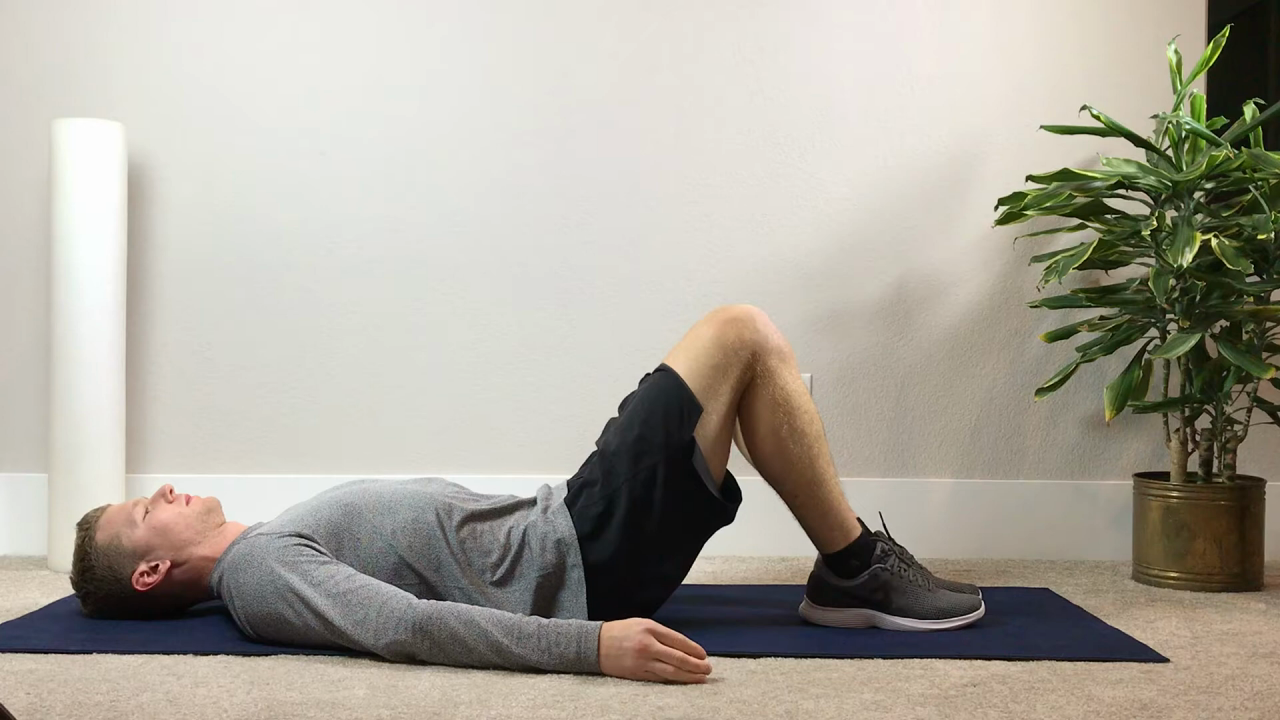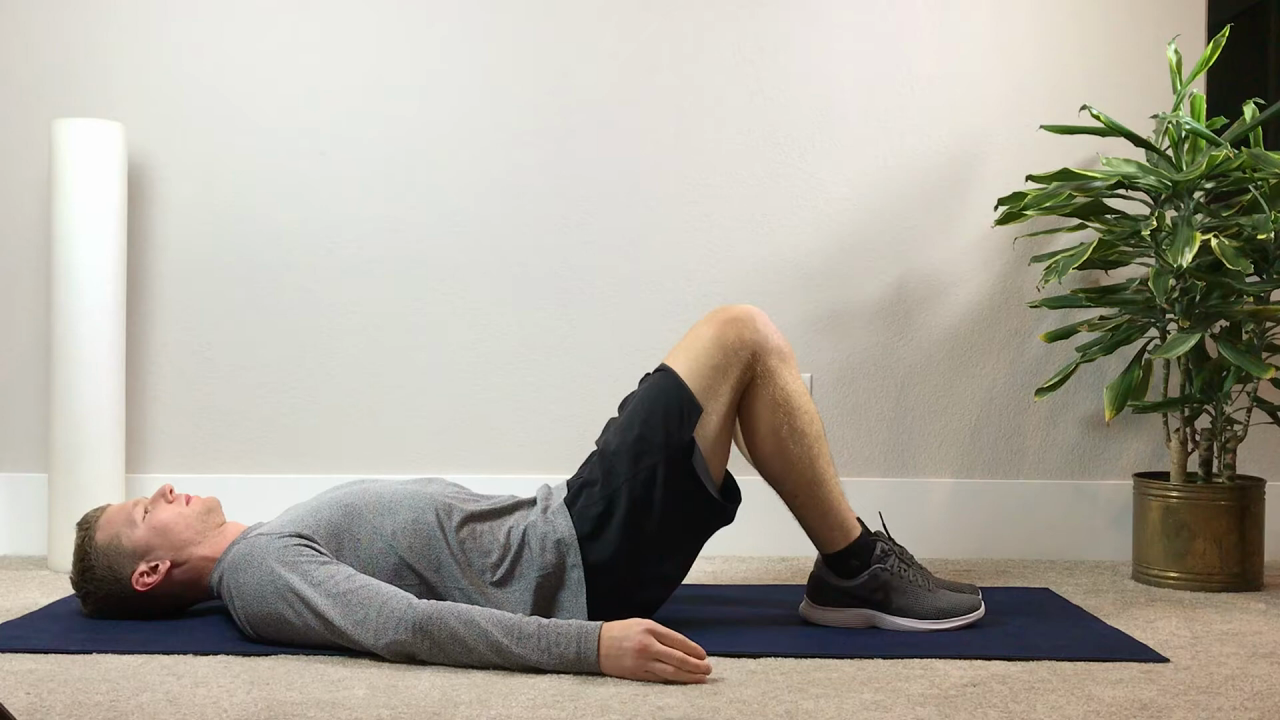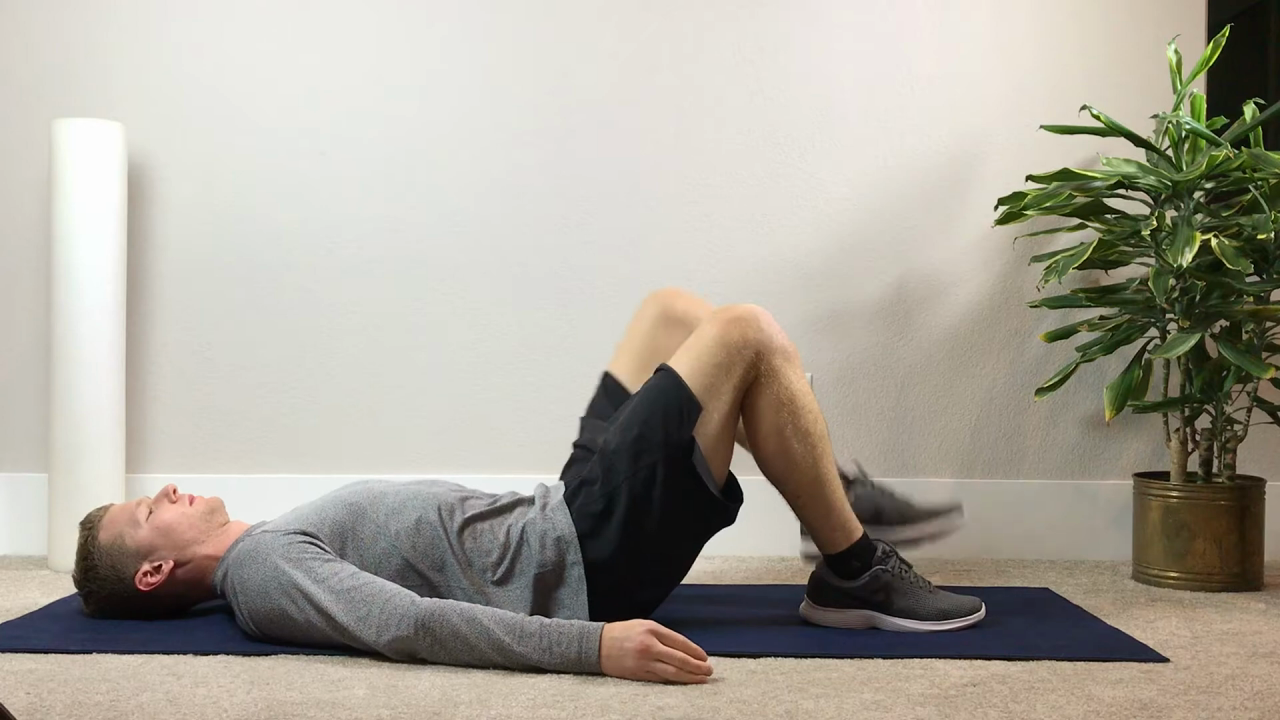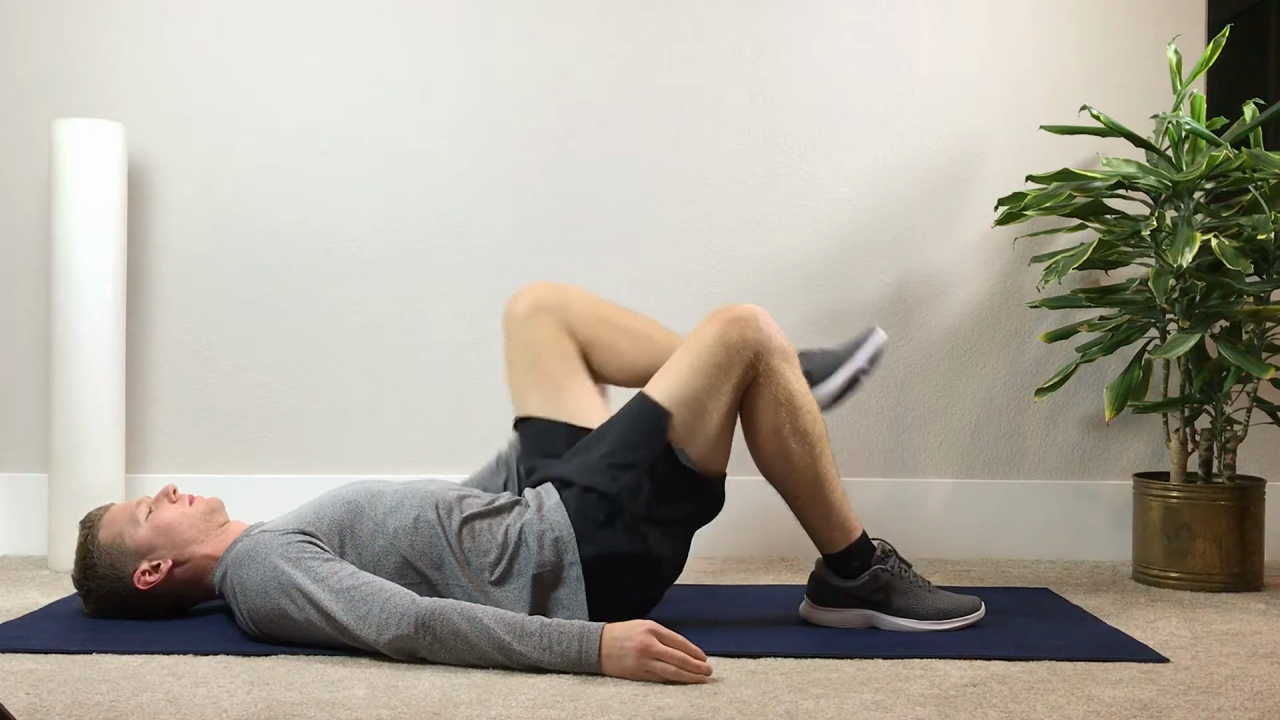
dt=0.3s
person 1, frame 1
left shoulder: (278, 545)
right shoulder: (260, 573)
right elbow: (406, 626)
right wrist: (591, 644)
left hip: (560, 523)
right hip: (586, 559)
left knee: (738, 351)
right knee: (742, 334)
left ankle: (854, 560)
right ankle: (858, 574)
person 1, frame 2
left shoulder: (280, 548)
right shoulder: (260, 574)
right elbow: (405, 627)
right wrist: (590, 646)
left hip: (563, 526)
right hip: (587, 561)
left knee: (729, 348)
right knee: (741, 333)
left ankle: (856, 557)
right ankle: (854, 577)
person 1, frame 3
left shoulder: (279, 547)
right shoulder: (264, 572)
right elbow: (407, 626)
right wrist: (593, 642)
left hip: (558, 516)
right hip: (584, 560)
left knee: (676, 314)
right knee: (746, 333)
left ankle: (842, 509)
right ankle: (855, 577)
person 1, frame 4
left shoulder: (282, 540)
right shoulder: (263, 575)
right elbow: (407, 625)
right wrist: (590, 643)
left hip: (551, 511)
right hip: (589, 552)
left knee: (538, 305)
right knee: (743, 329)
left ankle: (778, 400)
right ankle: (854, 575)
